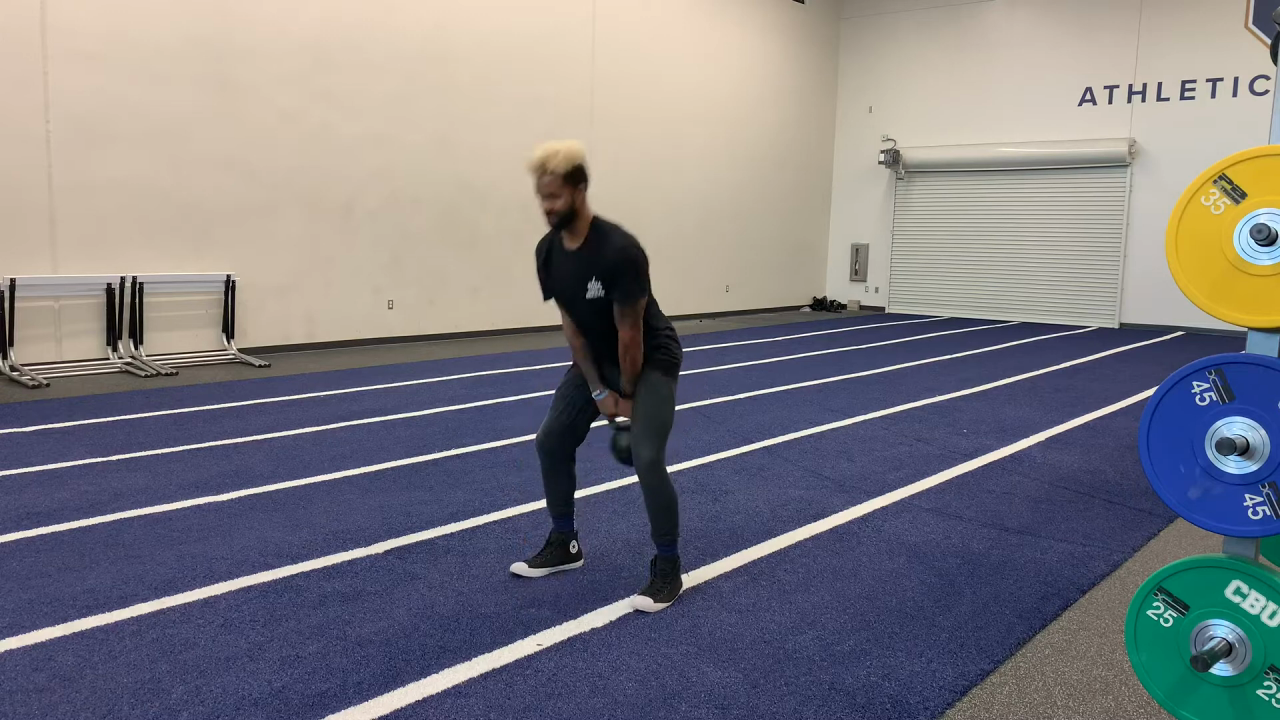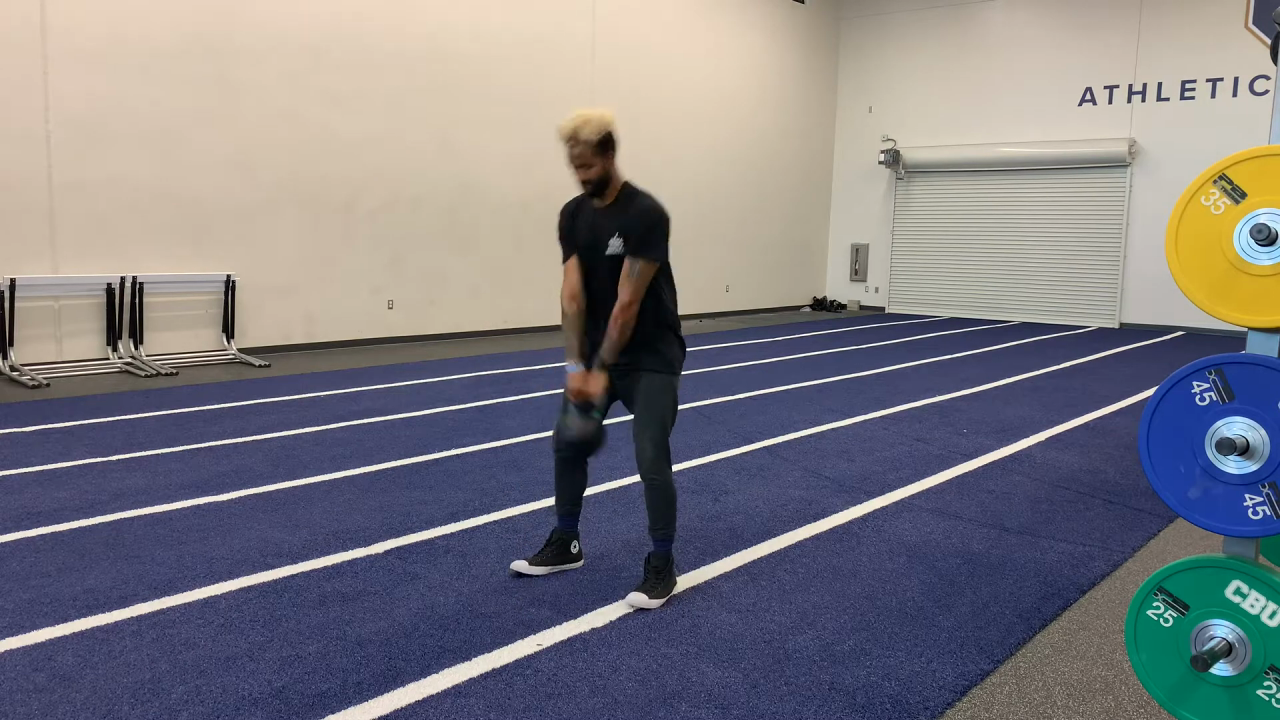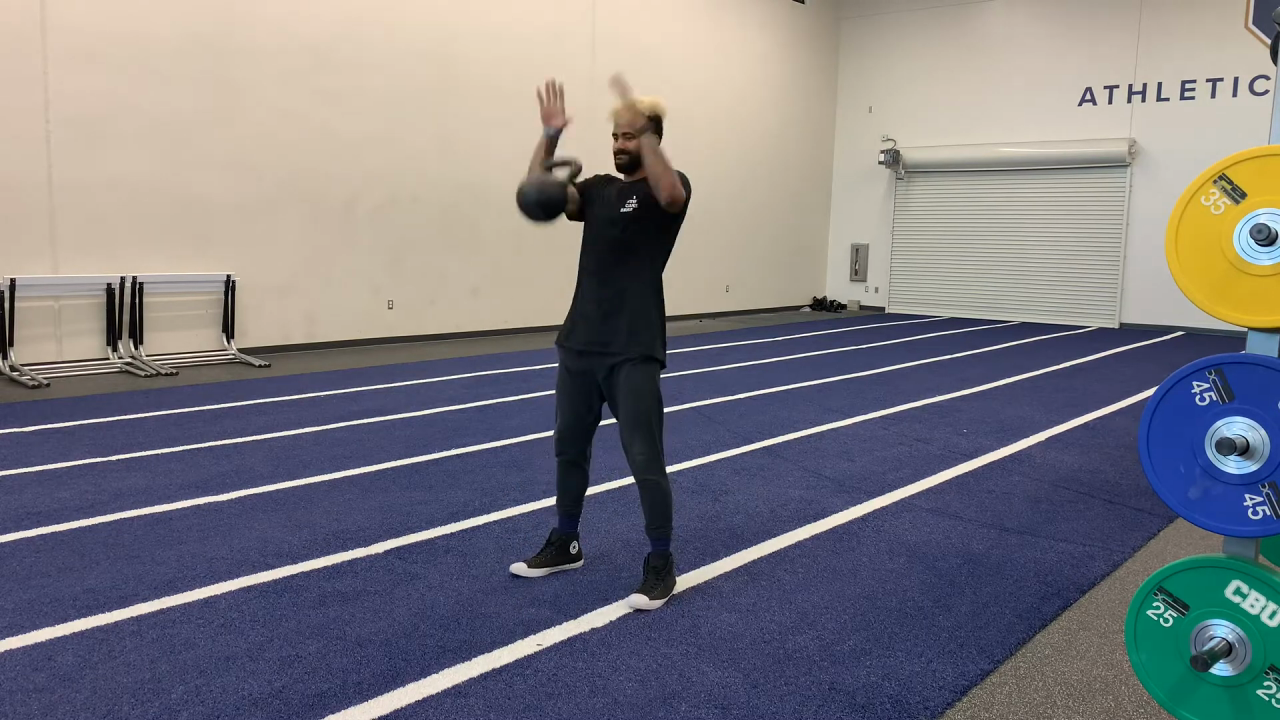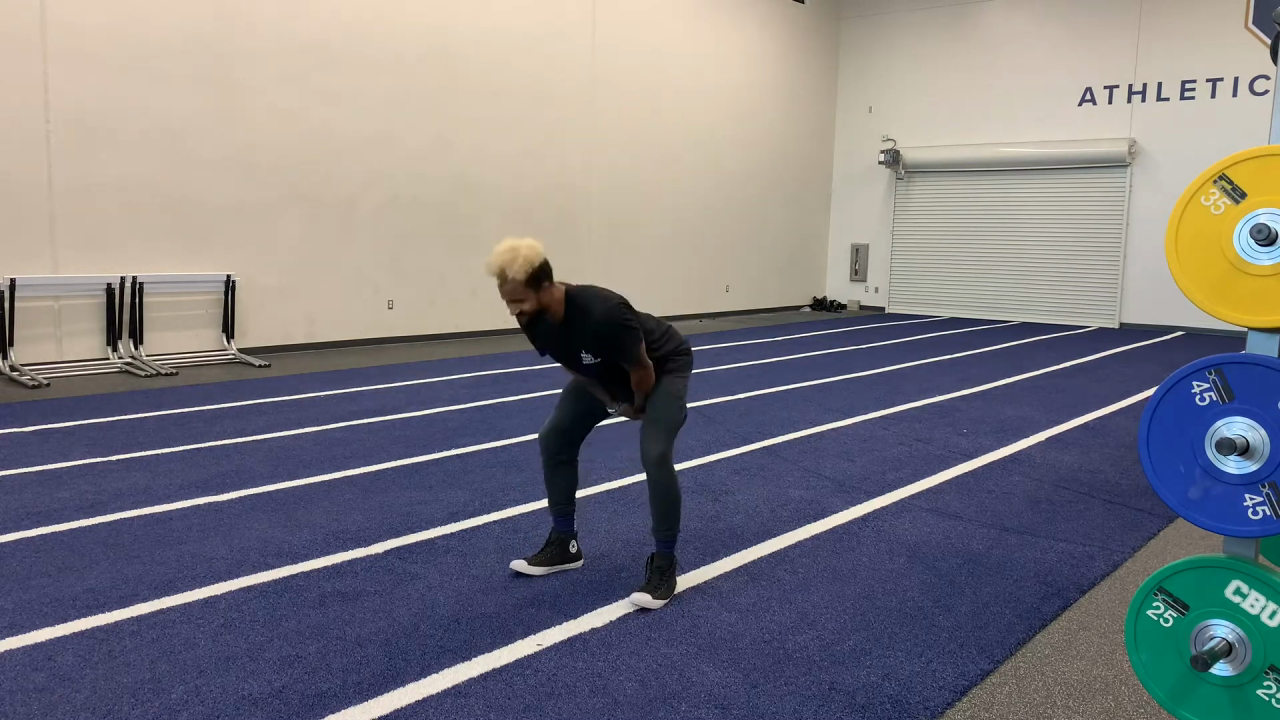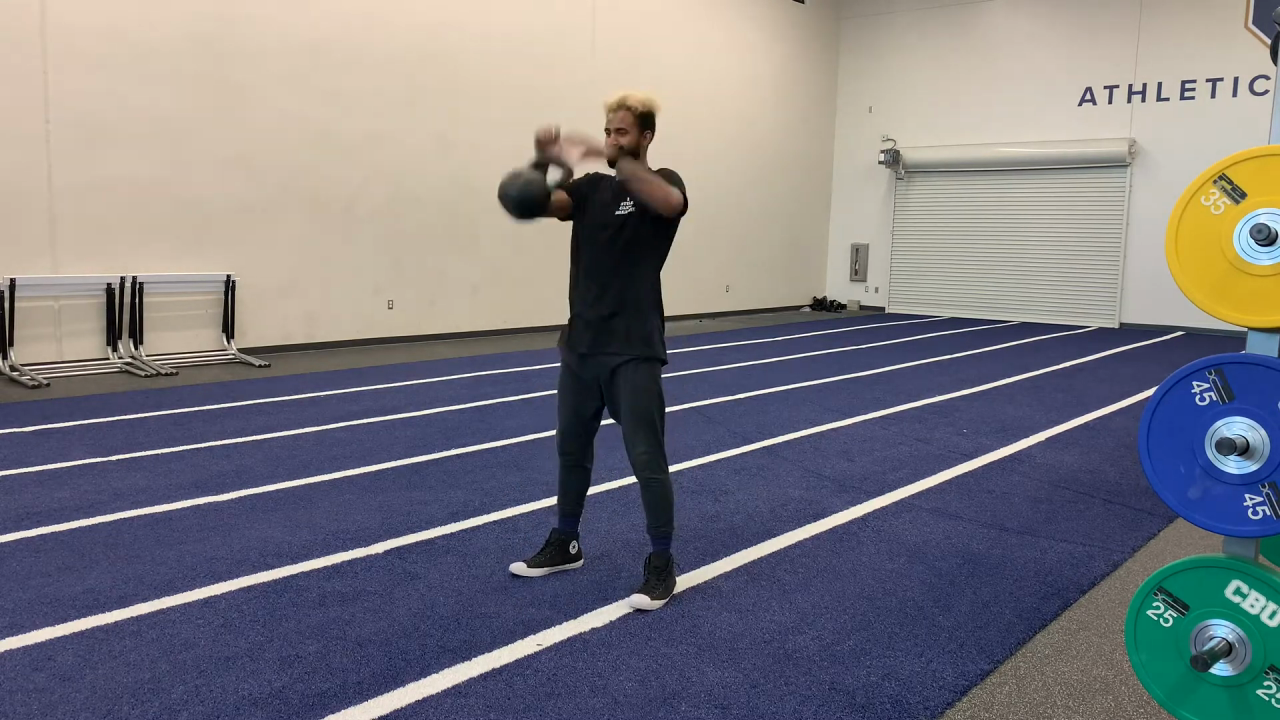
dt=1s
person 1, frame 1
left shoulder: (620, 251)
right shoulder: (547, 251)
left elbow: (631, 336)
right elbow: (572, 327)
left wrist: (627, 396)
right wrist: (598, 391)
left hip: (650, 363)
right hip: (595, 362)
left knee: (647, 459)
right knee: (551, 442)
left ankle: (667, 568)
right ankle: (564, 544)
person 1, frame 2
left shoulder: (645, 214)
right shoulder: (573, 214)
left elbow: (629, 300)
right elbow: (573, 289)
left wrist: (604, 369)
right wrist: (576, 363)
left hip: (650, 356)
right hip: (597, 351)
left knee: (651, 458)
right knee: (567, 444)
left ankle: (662, 565)
right ankle: (565, 543)
person 1, frame 3
left shoulder: (665, 187)
right shoulder: (598, 189)
left elbow: (669, 191)
left wrist: (643, 125)
right wrist: (551, 134)
left hip: (632, 352)
right hip: (579, 346)
left knee: (644, 460)
right knee: (569, 449)
left ankle: (660, 564)
right ankle: (565, 543)
person 1, frame 4
left shoulder: (602, 314)
right shoulder: (533, 319)
left elbow: (642, 372)
right elbow: (577, 369)
left wrist: (642, 409)
right wrist: (616, 407)
left hip: (662, 367)
left knee: (655, 454)
right knee: (554, 439)
left ankle: (663, 565)
right ankle: (564, 543)
person 1, frame 5
left shoulder: (658, 185)
right shoulder: (589, 189)
left elbow: (671, 202)
left wrist: (608, 157)
right wrist: (543, 161)
left hip: (634, 353)
right hip: (580, 346)
left knee: (646, 459)
right knee: (571, 448)
left ankle: (661, 566)
right ankle: (565, 543)
